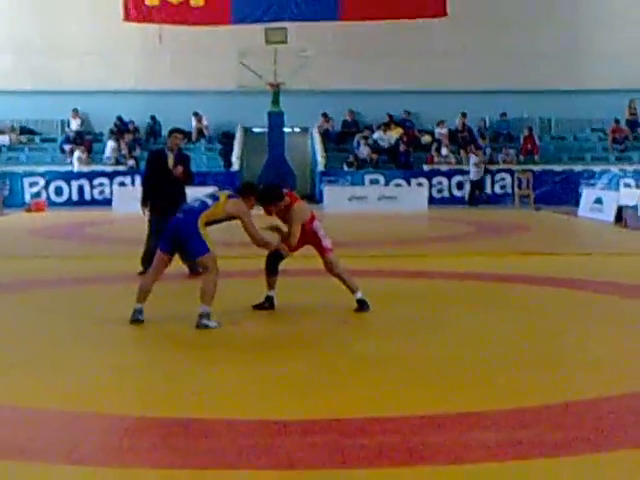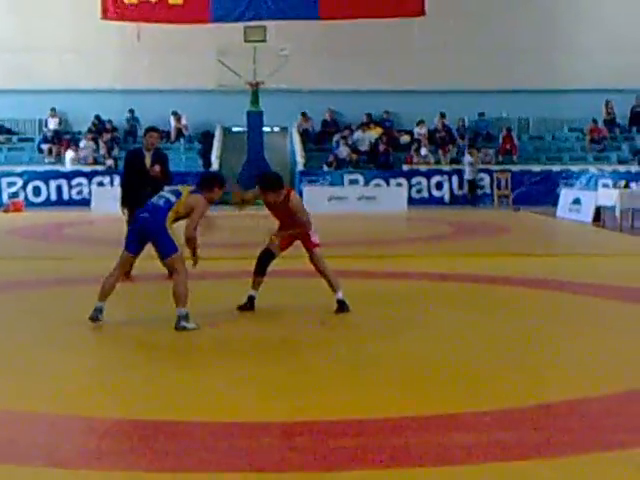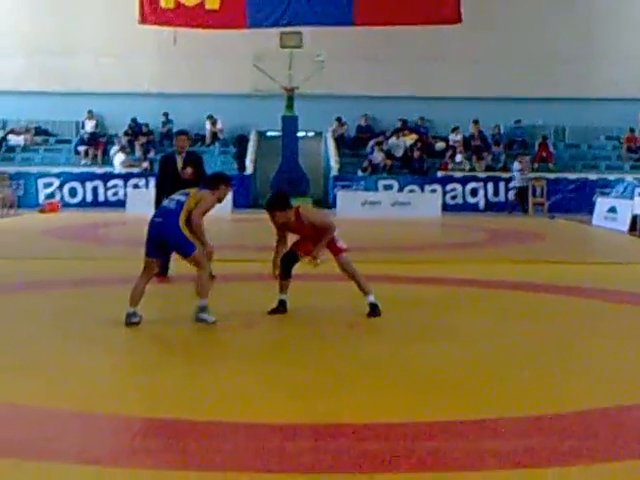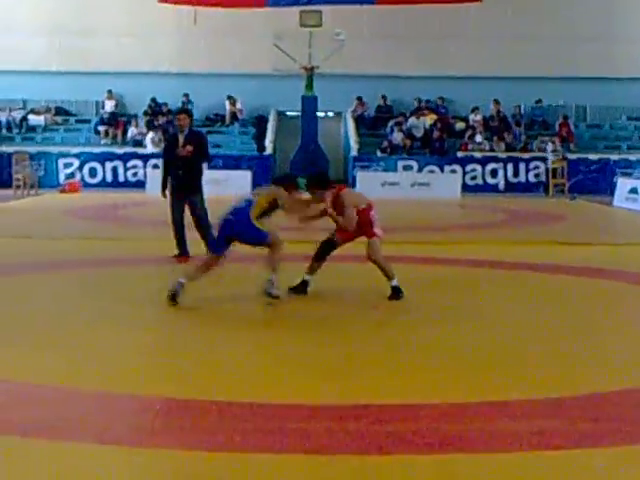
dt=0.4s
person 1, frame 1
left shoulder: (223, 196)
right shoulder: (240, 207)
right elbow: (256, 239)
right wrist: (273, 245)
left hip: (176, 221)
right hip: (191, 225)
left knee: (155, 270)
right knee: (211, 270)
left ankle: (137, 312)
right ankle: (204, 317)
person 1, frame 2
left shoulder: (183, 190)
right shoulder: (201, 202)
right elbow: (189, 234)
right wrist: (194, 252)
left hip: (140, 218)
right hip: (157, 224)
left knee: (120, 269)
right knee: (180, 271)
left ankle: (98, 309)
right ankle: (182, 318)
person 1, frame 3
left shoulder: (192, 194)
right shoulder: (209, 196)
right elbow: (195, 218)
left wrist: (201, 246)
right wrist: (206, 244)
left hip: (156, 225)
right hip: (173, 227)
left knee: (147, 274)
right knee: (204, 265)
left ankle: (132, 314)
right ankle: (202, 310)
person 1, frame 4
left shoulder: (266, 193)
right shoulder: (279, 192)
right elbow: (288, 206)
left hip: (228, 223)
right hip: (242, 223)
left knee: (207, 264)
right knee: (276, 243)
left ankle: (180, 285)
right ankle: (271, 285)
person 2, frame 1
left shoulder: (185, 158)
right shoulder: (155, 155)
left elbow: (190, 179)
right elbow: (147, 178)
left wrist: (182, 174)
right wrist: (145, 201)
left hip: (177, 203)
right hip: (158, 203)
right knee: (154, 236)
left ankle: (193, 267)
right ankle: (146, 267)
person 2, frame 2
left shoulder: (162, 157)
right shoulder: (132, 155)
left elbow: (168, 179)
right elbow: (126, 179)
left wrist: (160, 174)
right wrist: (124, 202)
right hip: (136, 202)
person 2, frame 3
left shoulder: (196, 158)
right shoulder: (165, 159)
left elbow: (203, 179)
right elbow: (160, 184)
left wrist: (192, 176)
right wrist: (158, 205)
right ankle: (162, 271)
person 2, frame 4
left shoulder: (198, 136)
right shoulder: (170, 138)
left elbow: (205, 156)
right elbow: (166, 163)
left wrist: (189, 154)
right wrist: (164, 185)
left hip: (193, 185)
right hip: (176, 185)
left knee: (201, 218)
right knee: (177, 221)
right ankle: (183, 251)
person 3, frame 1
left shoulder: (295, 210)
right shoulder: (280, 195)
left elbow: (292, 242)
left wrist: (278, 230)
left hip: (313, 232)
right hip: (297, 232)
left knee: (333, 268)
right knee: (272, 259)
left ankle: (360, 300)
right ankle: (269, 300)
person 3, frame 2
left shoulder: (293, 200)
right shoulder: (263, 191)
left elbow: (307, 226)
right elbow: (244, 199)
left wrist: (283, 235)
right wrist: (240, 199)
left hip: (303, 228)
right hip: (285, 229)
left knee: (319, 263)
right knee: (263, 258)
left ankle: (340, 300)
right ankle: (251, 300)
person 3, frame 3
left shoulder: (305, 213)
right shoulder: (279, 221)
left elbow: (331, 226)
right elbow: (282, 242)
left wrist: (319, 248)
right wrist: (275, 262)
left hip: (327, 236)
right hip: (309, 238)
left knee: (347, 268)
right knee: (285, 261)
left ankle: (372, 303)
right ankle: (282, 303)
person 3, frame 4
left shoulder: (345, 197)
right shoulder: (329, 196)
left elbow: (350, 226)
right elbow: (326, 212)
left wrist: (331, 213)
right wrist: (310, 217)
left hip: (369, 222)
right hip: (352, 222)
left knee: (373, 255)
right knee: (325, 247)
left ankle: (395, 286)
right ankle: (304, 283)
